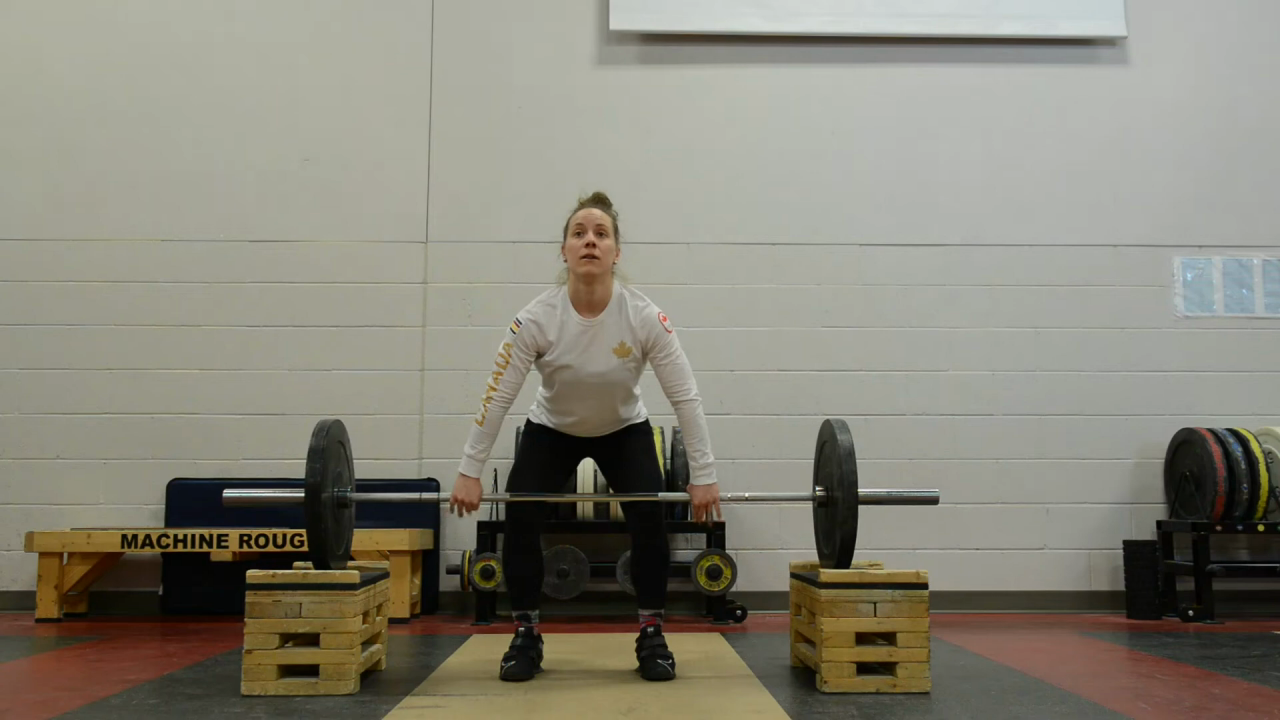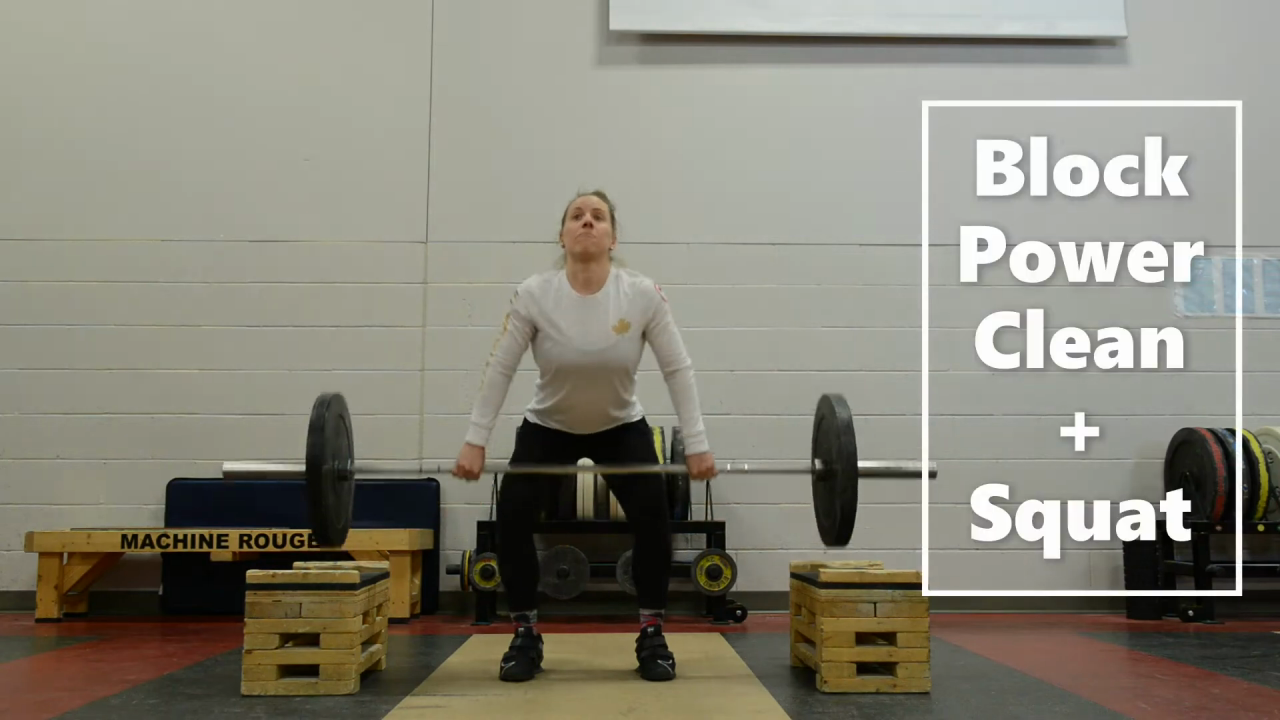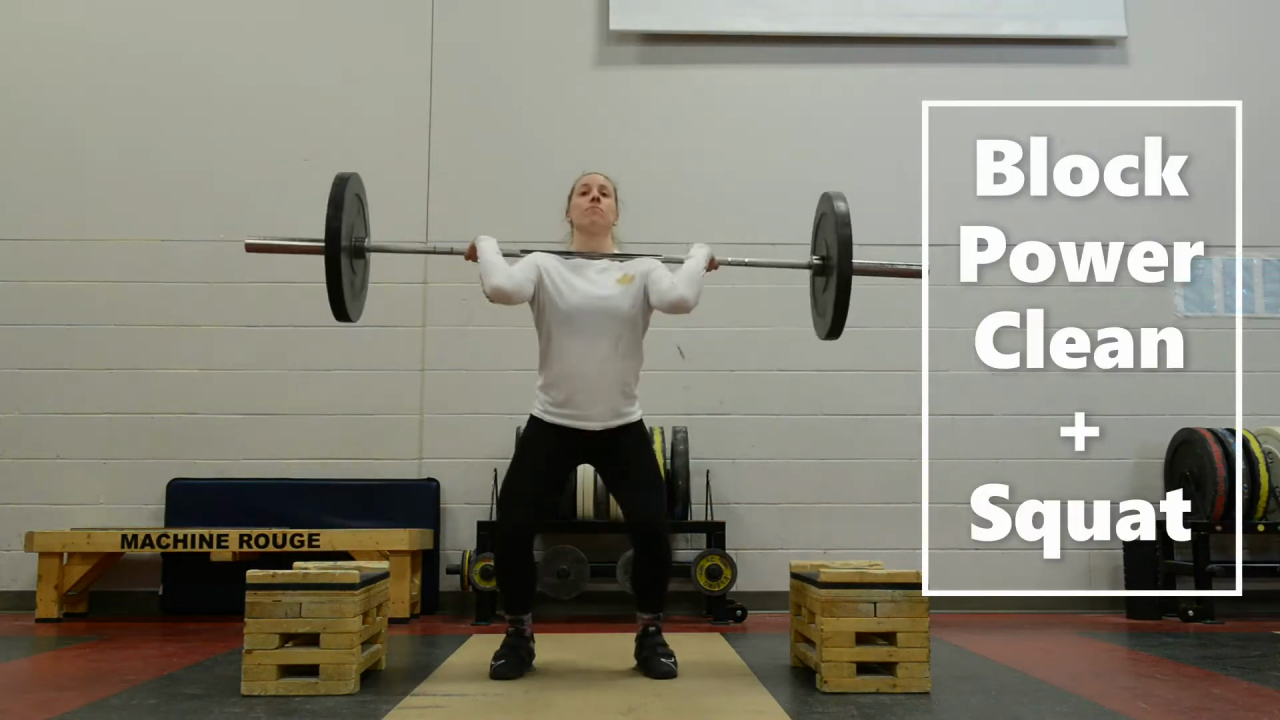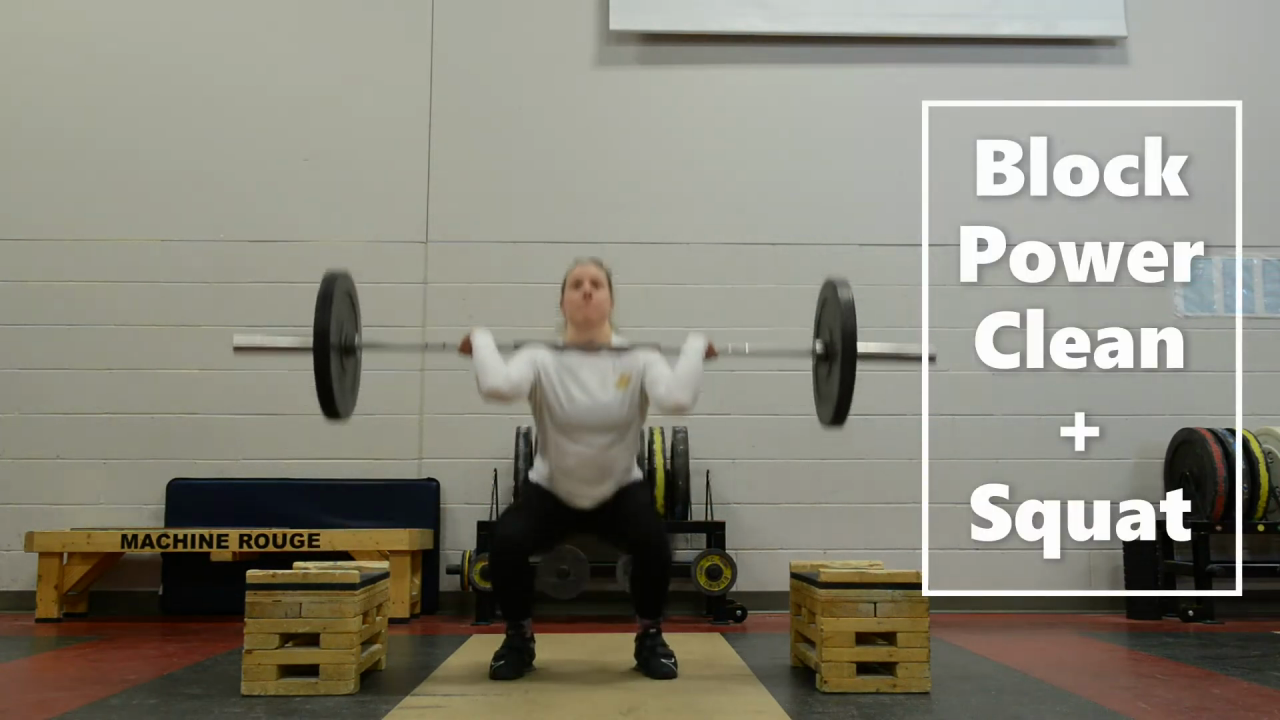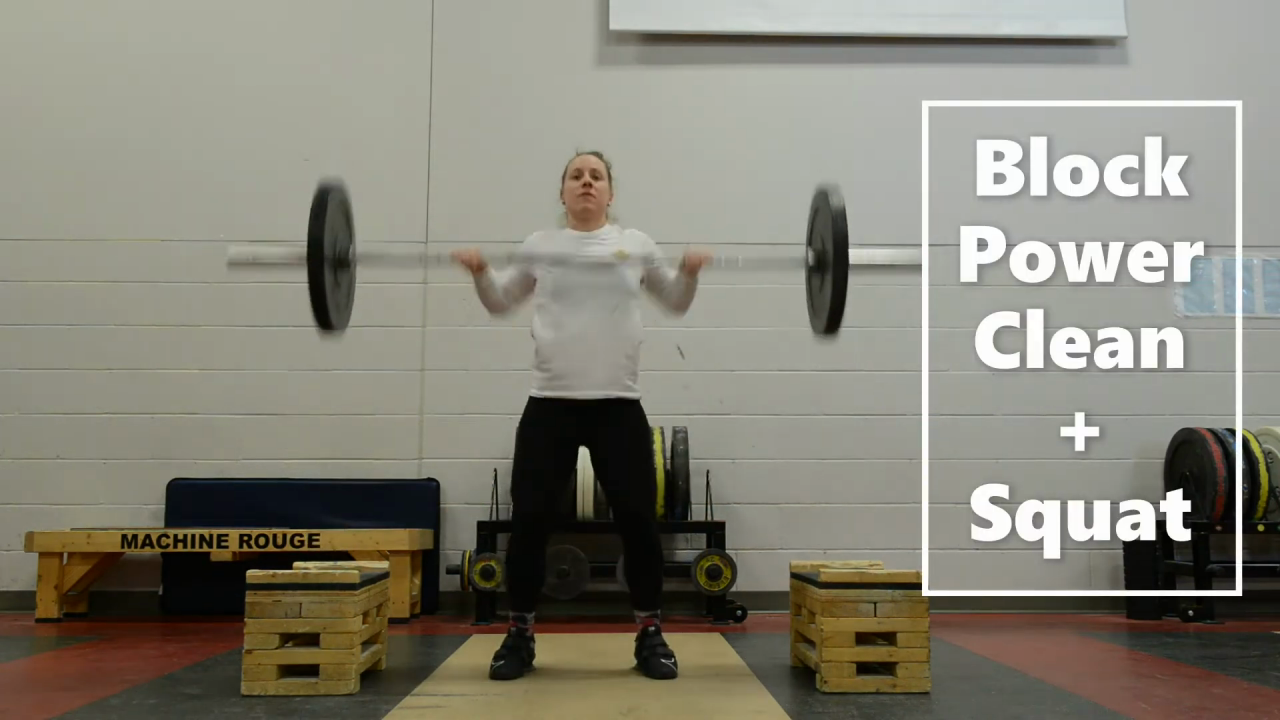
dt=1s
person 1, frame 1
left shoulder: (645, 317)
right shoulder: (536, 318)
left elbow: (685, 396)
right elbow: (496, 396)
left wrist: (704, 476)
right wrist: (469, 472)
left hip: (624, 431)
right hip: (551, 431)
left knee: (648, 518)
right knee: (521, 517)
left ankle: (651, 636)
right ankle: (526, 637)
person 1, frame 2
left shoulder: (643, 294)
right shoulder: (534, 294)
left elbow: (678, 369)
right elbow: (498, 371)
left wrist: (697, 444)
right wrist: (475, 440)
left hip: (621, 428)
right hip: (548, 428)
left knee: (652, 517)
right knee: (512, 518)
left ankle: (651, 634)
right ankle: (525, 636)
person 1, frame 3
left shoulder: (642, 269)
right shoulder: (543, 266)
left elbow: (680, 298)
right elbow: (501, 289)
left wrist: (699, 255)
right wrist: (485, 246)
left hip: (621, 426)
right hip: (552, 424)
left knee: (652, 528)
right knee: (513, 529)
left ankle: (650, 635)
right ankle: (518, 635)
person 1, frame 4
left shoulder: (638, 360)
right shoulder: (540, 360)
left elbow: (677, 398)
right elbow: (497, 387)
left wrist: (695, 346)
right wrist: (481, 340)
left hip: (619, 491)
right hip: (551, 493)
left knee: (653, 542)
right knee: (507, 542)
left ankle: (649, 636)
right ankle: (519, 637)
person 1, frame 5
left shoulder: (637, 244)
right shoulder: (539, 245)
left elbow: (675, 300)
right elbow: (498, 300)
left wrist: (690, 271)
right wrist: (478, 269)
left hip: (618, 406)
right hip: (550, 405)
left knee: (639, 524)
right knee: (529, 524)
left ankle: (650, 636)
right ankle: (519, 636)
